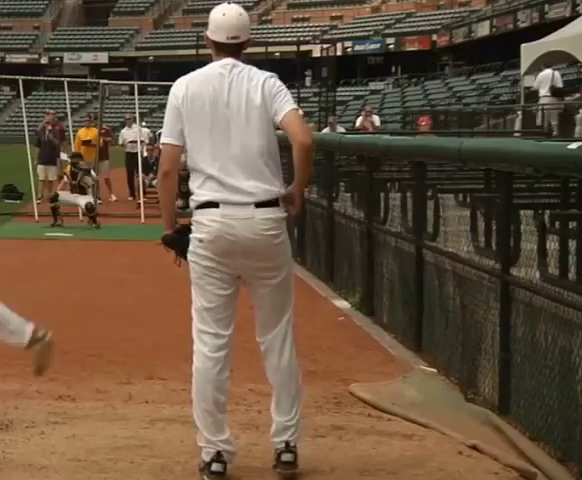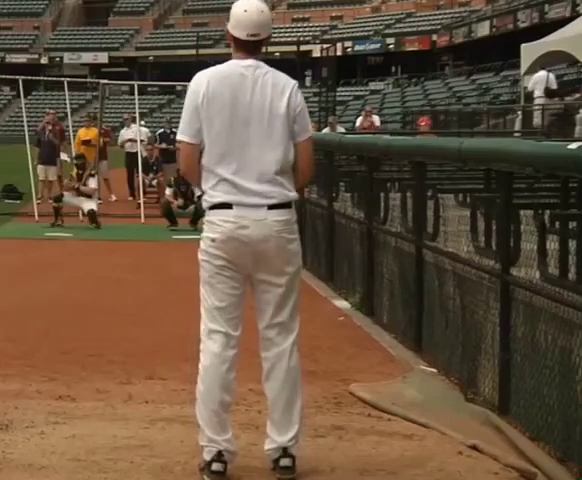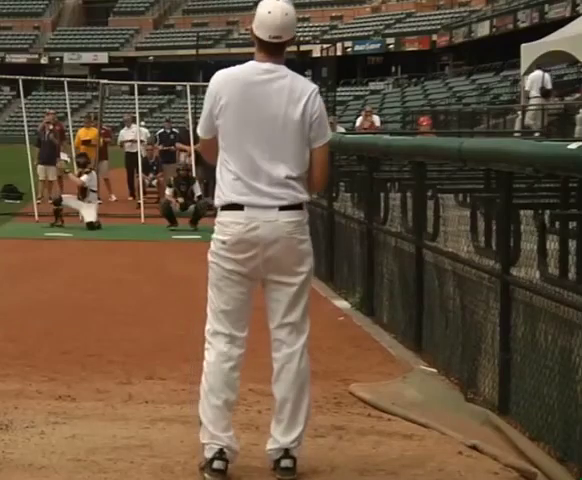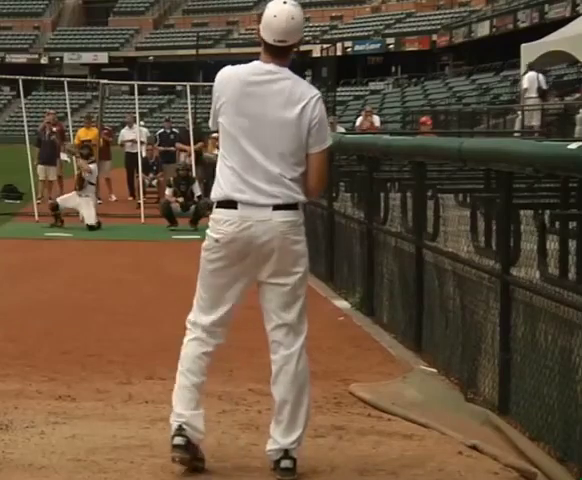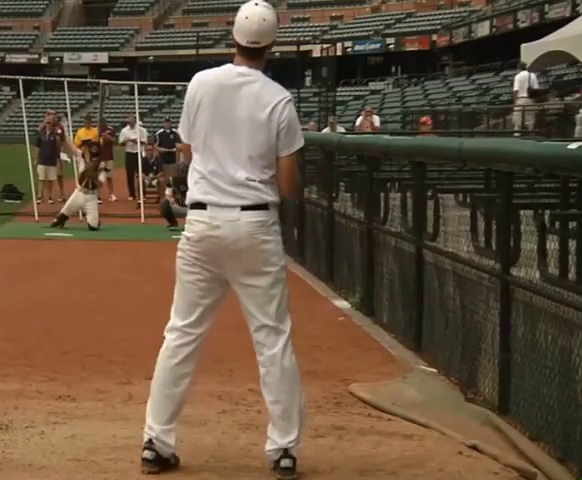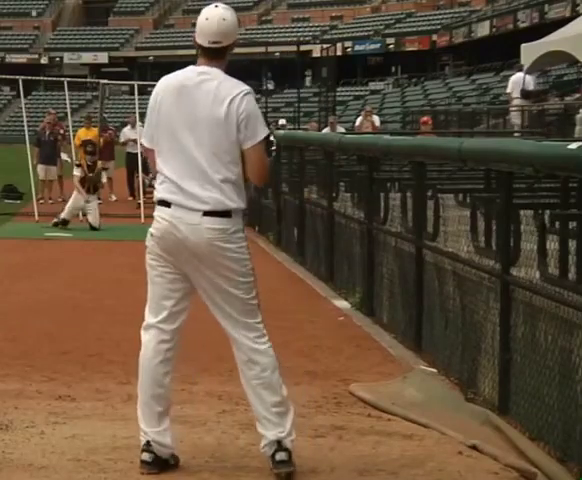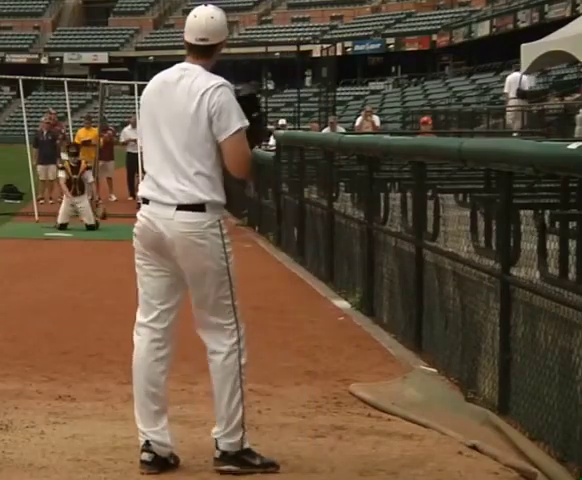
dt=0.3s
person 1, frame 1
left shoulder: (184, 87)
right shoulder: (265, 82)
left elbow: (168, 169)
right elbow: (304, 141)
left wrist: (168, 226)
right wrist: (298, 190)
left hip: (211, 222)
right hip: (265, 220)
left knee: (211, 341)
right knee: (276, 337)
right ankle: (286, 442)
person 1, frame 2
left shoulder: (204, 82)
right shoulder: (287, 87)
left elbow: (188, 165)
right elbow: (305, 170)
left hip: (223, 222)
right hip: (277, 223)
left knee: (218, 340)
right knee: (279, 340)
person 1, frame 3
left shoulder: (222, 81)
right shoulder: (307, 92)
left elbow: (208, 150)
right elbow: (319, 178)
left hip: (234, 223)
right hip: (289, 224)
left knee: (223, 340)
right knee: (290, 340)
person 1, frame 4
left shoulder: (226, 79)
right shoulder: (308, 97)
right elbow: (316, 184)
left hip: (230, 219)
right hip: (284, 224)
left knee: (203, 327)
right knee: (288, 340)
left ankle: (185, 426)
person 1, frame 5
left shoulder: (199, 84)
right shoulder: (279, 99)
right elbow: (287, 185)
left hip: (202, 222)
right hip: (256, 226)
left knee: (182, 333)
right knee: (274, 340)
left ankle: (156, 442)
person 1, frame 6
left shoulder: (163, 88)
right shoulder: (238, 95)
left elbow: (154, 159)
right elbow: (259, 176)
right wrist: (256, 146)
left hip: (167, 221)
right hip: (217, 226)
left knee: (158, 333)
right knee: (250, 336)
person 1, frame 7
left shoulder: (153, 86)
right shoulder: (216, 89)
right elbow: (240, 168)
right wrist: (242, 131)
left hip: (150, 217)
right hip: (196, 221)
left knee: (151, 331)
right knee: (222, 335)
